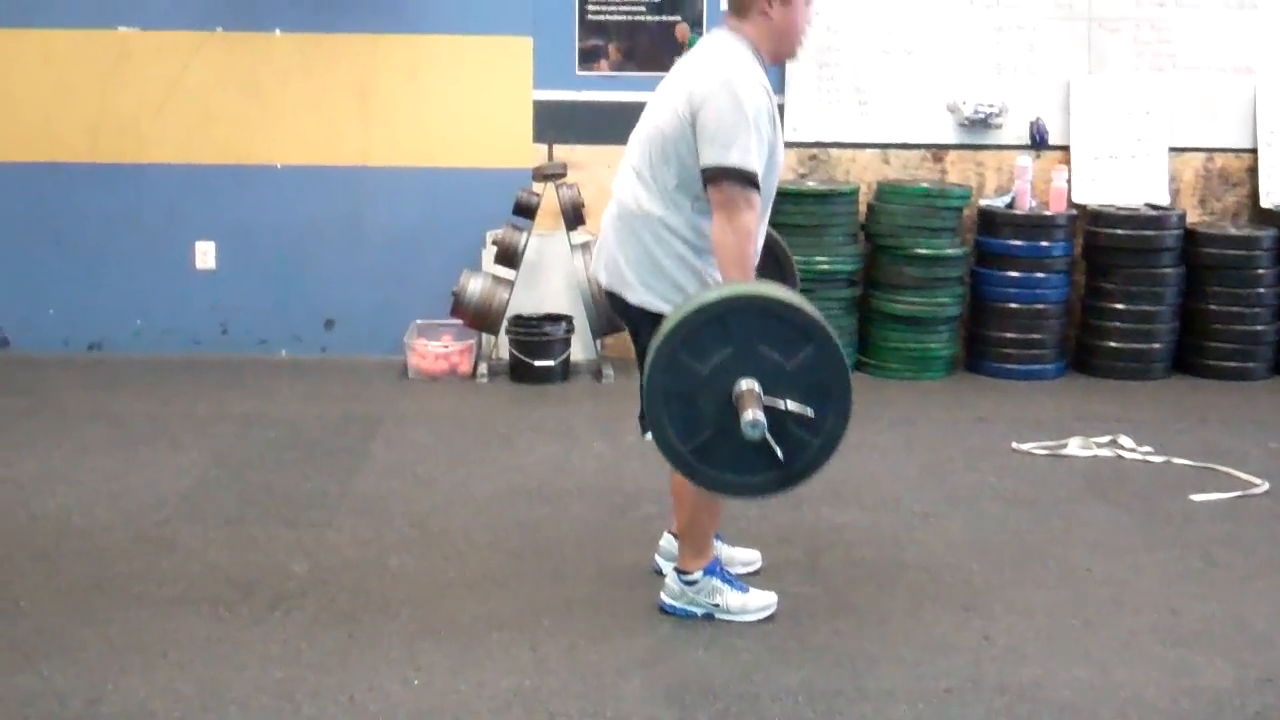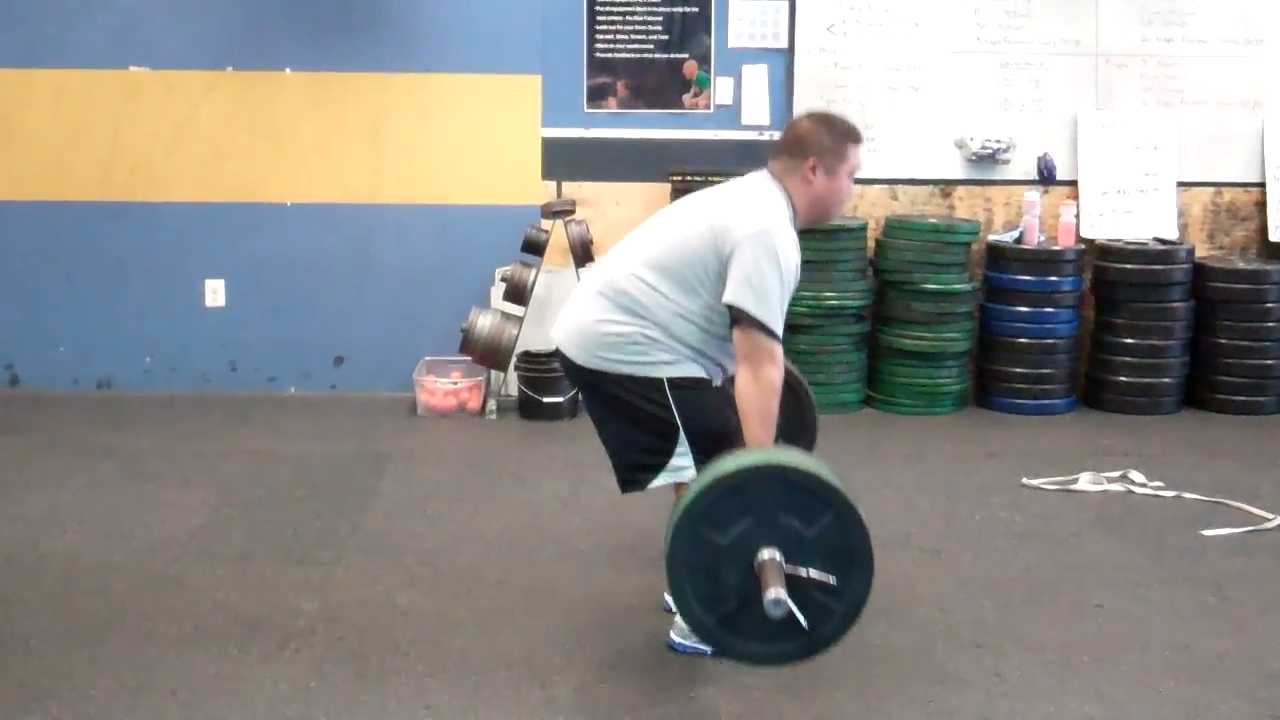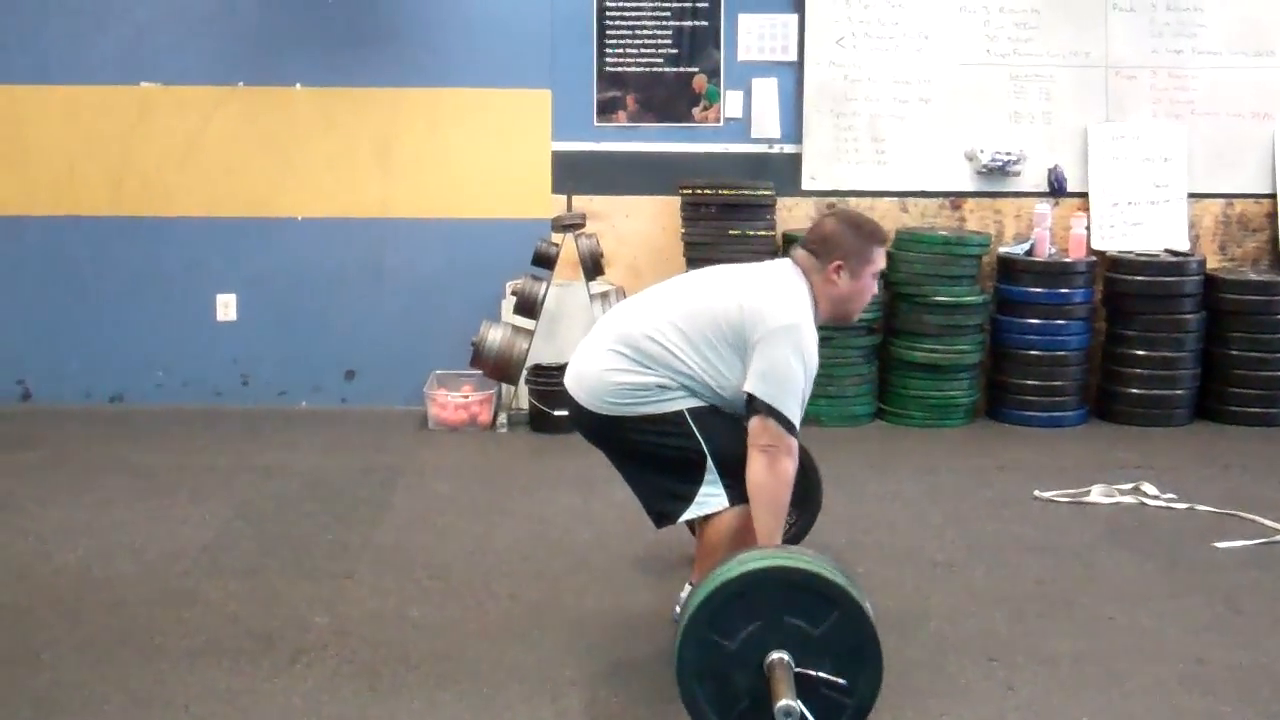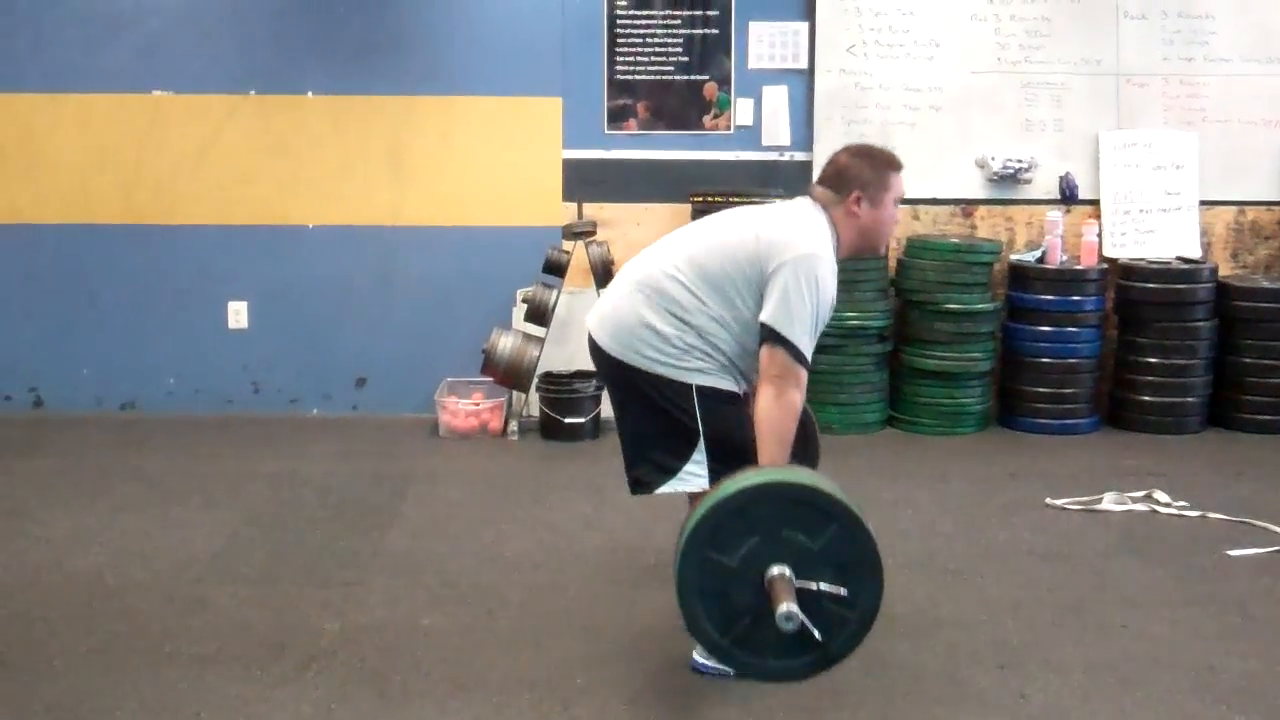
dt=0.3s
person 1, frame 1
left shoulder: (721, 61)
right shoulder: (737, 81)
right elbow: (733, 210)
left hip: (652, 260)
right hip: (663, 274)
left ankle: (687, 541)
right ankle: (692, 580)
person 1, frame 2
left shoulder: (756, 200)
right shoulder: (769, 233)
left elbow: (748, 348)
right elbow: (759, 363)
left hip: (609, 331)
right hip: (619, 346)
left knee: (709, 461)
person 1, frame 3
left shoulder: (779, 288)
right shoulder: (790, 327)
right elbow: (772, 453)
left hip: (612, 375)
right hip: (623, 393)
left knee: (729, 469)
right knee: (740, 494)
person 1, frame 4
left shoulder: (796, 229)
right shoulder: (809, 255)
left elbow: (770, 371)
right elbow: (782, 383)
left hip: (636, 328)
right hip: (651, 343)
left knee: (728, 474)
right knee: (731, 484)
